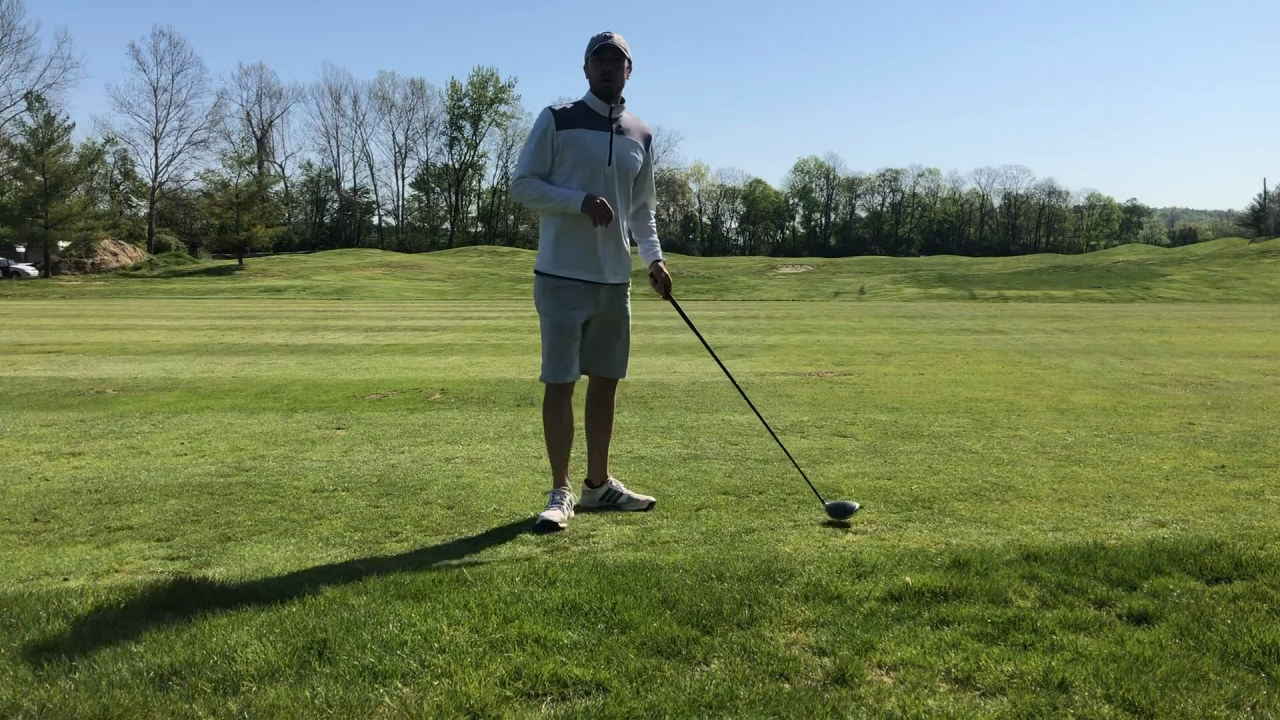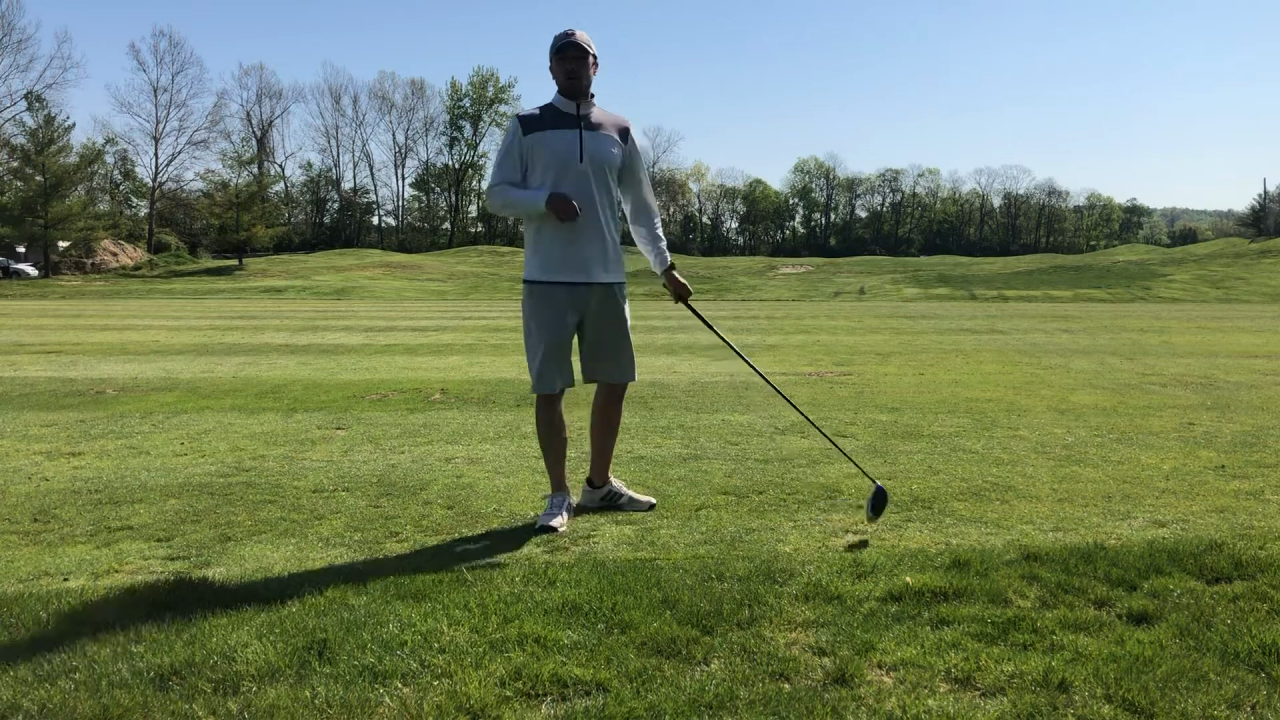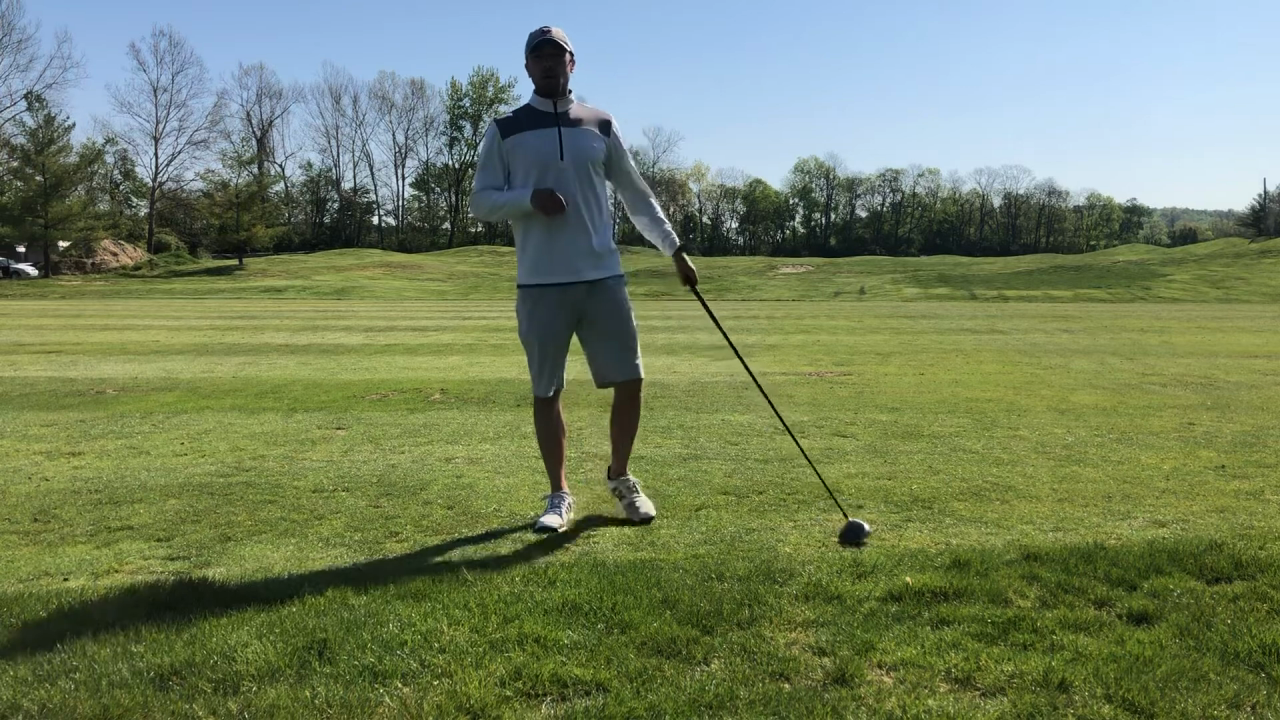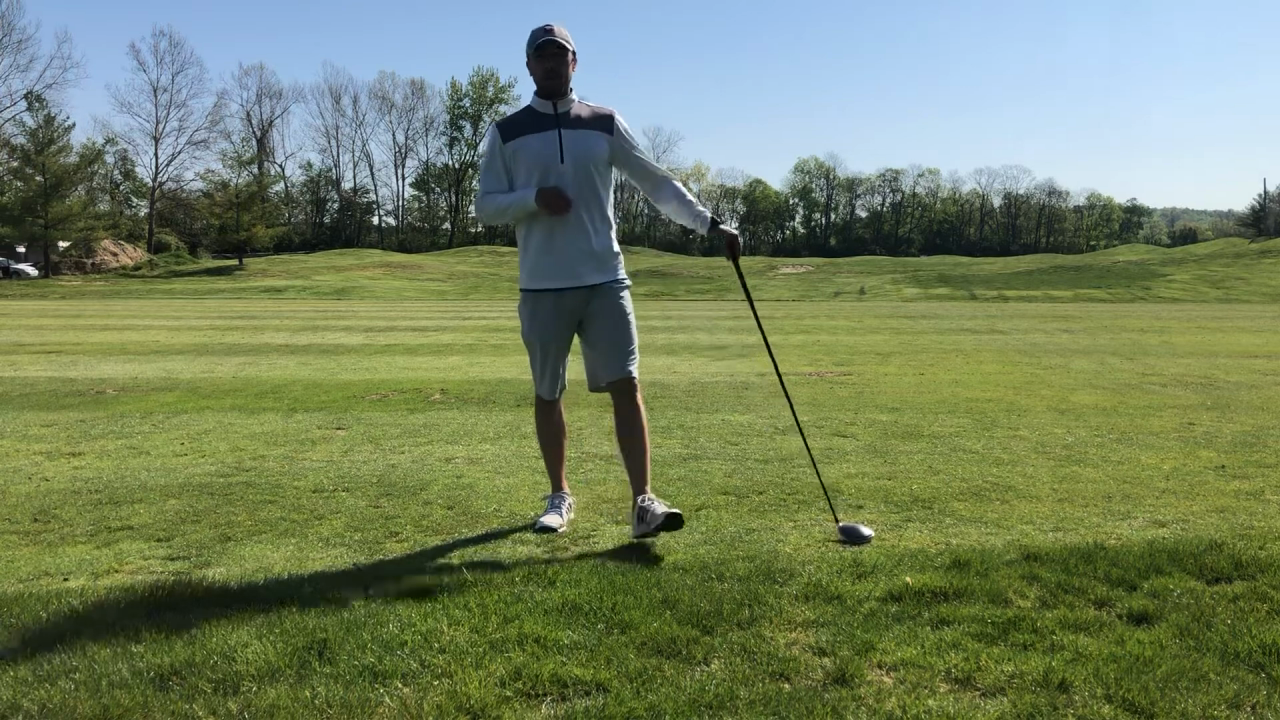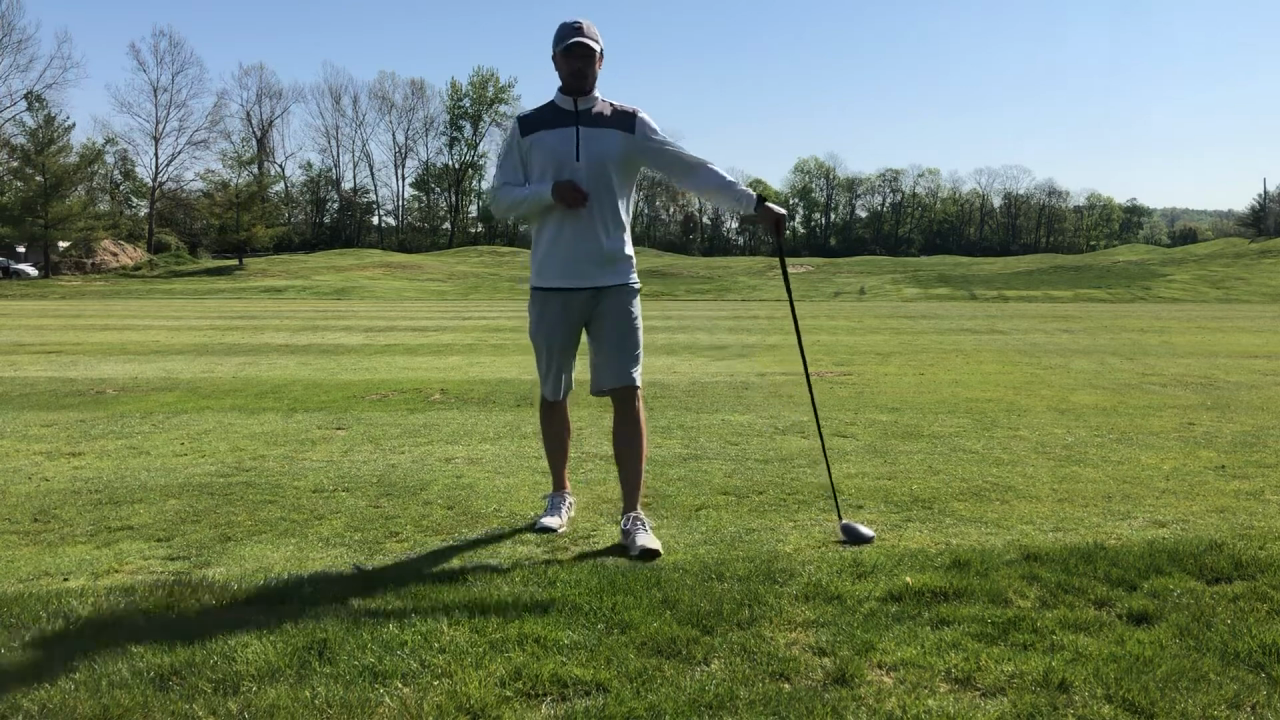
dt=0.3s
person 1, frame 1
left shoulder: (641, 135)
right shoulder: (556, 120)
right elbow: (522, 185)
left wrist: (653, 259)
right wrist: (581, 201)
left hip: (614, 279)
right hip: (562, 277)
left knee: (606, 382)
right knee: (559, 382)
left ankle: (599, 483)
right ankle: (561, 491)
person 1, frame 2
left shoulder: (618, 132)
right shoulder: (525, 127)
left elbow: (641, 205)
right elbow: (497, 195)
left wrist: (666, 265)
right wrist: (545, 200)
left hip: (607, 280)
right hip: (547, 281)
left knee: (615, 383)
right knee: (549, 390)
left ankle: (600, 482)
right ankle: (560, 494)
person 1, frame 3
left shoulder: (600, 125)
right shoulder: (505, 130)
left elbow: (636, 195)
right elbow: (481, 202)
left wrist: (674, 248)
right wrist: (529, 198)
left hip: (603, 276)
right hip: (541, 283)
left knee: (629, 382)
right knee: (545, 393)
left ankle: (620, 475)
right ankle: (559, 495)
person 1, frame 4
left shoulder: (605, 124)
right shoulder: (506, 132)
left elbow: (657, 182)
right elbow: (485, 207)
left wrist: (710, 223)
right wrist: (533, 198)
left hip: (605, 279)
right hip: (542, 286)
left knee: (625, 385)
right knee: (547, 395)
left ankle: (643, 502)
right ankle: (560, 495)
person 1, frame 5
left shoulder: (628, 123)
right shoulder: (527, 127)
left elbow: (691, 170)
right elbow: (501, 200)
left wrist: (755, 203)
right wrist: (549, 190)
left hip: (616, 281)
right hip: (553, 285)
left knee: (626, 394)
right knee: (553, 396)
left ankle: (632, 516)
right ankle: (560, 494)
